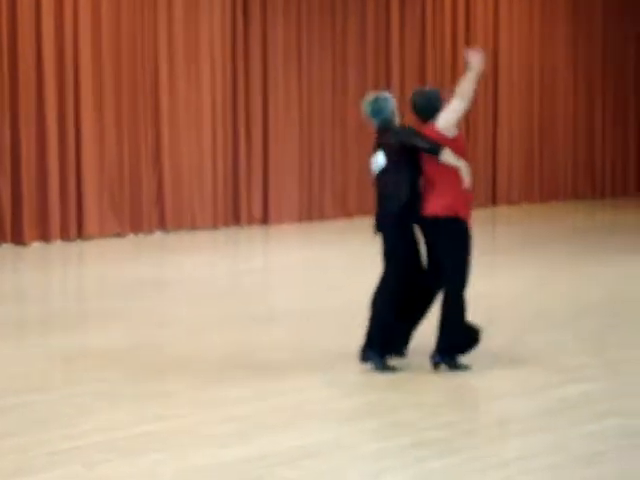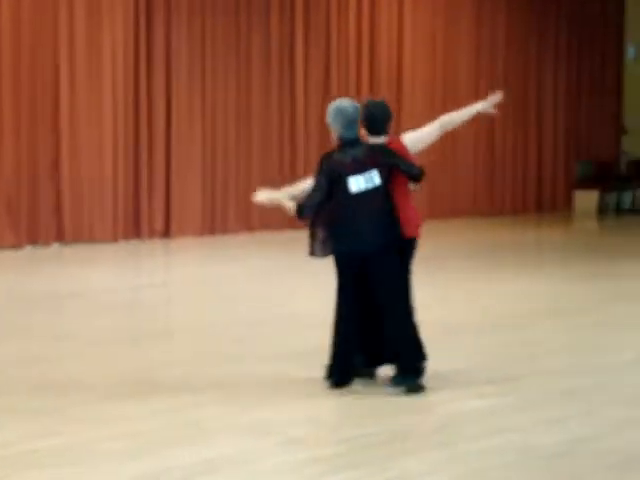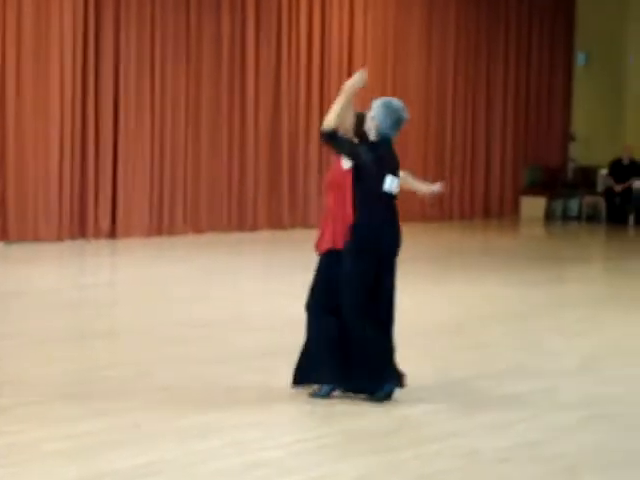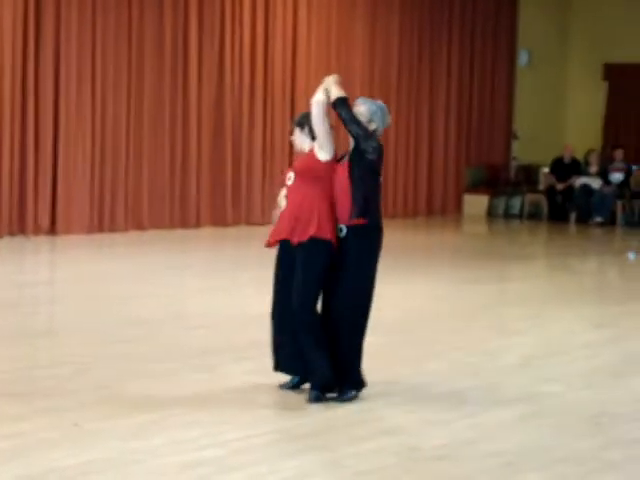
dt=0.4s
person 1, frame 1
left shoulder: (378, 149)
right shoulder: (403, 134)
right elbow: (431, 147)
left hip: (389, 218)
right hip: (399, 218)
left knee: (411, 274)
right knee: (395, 278)
left ankle: (385, 341)
right ankle: (375, 349)
person 1, frame 2
left shoulder: (331, 163)
right shoulder: (379, 152)
left elbow: (310, 209)
right elbow: (417, 174)
left wrist: (289, 203)
right wrist: (390, 183)
left hip: (350, 243)
right hip: (385, 239)
left knee: (348, 304)
right knee: (394, 302)
left ankle: (341, 372)
right ankle: (410, 370)
person 1, frame 3
left shoulder: (369, 153)
right shoulder: (386, 155)
left elbow: (328, 134)
left wrist: (345, 94)
left hip: (367, 238)
right hip: (386, 237)
left knee: (354, 306)
right knee: (378, 307)
left ankle: (381, 377)
right ankle: (378, 376)
person 1, frame 4
left shoulder: (371, 150)
right shoulder: (347, 155)
left elbow: (343, 110)
left wrist: (333, 84)
left hip: (363, 235)
right hip: (342, 235)
left knee: (351, 308)
right knee: (333, 304)
left ankle: (350, 379)
right ankle: (343, 375)
person 2, frame 1
right shoulder: (442, 129)
right elbow: (461, 99)
left hip: (429, 214)
right hip: (449, 214)
left knee: (434, 279)
right knee: (455, 282)
right ankle: (447, 351)
person 2, frame 2
right shoulder: (402, 145)
right elbow: (441, 125)
left wrist: (279, 194)
right wrist: (479, 107)
right hip: (406, 231)
left knee: (367, 294)
left ankle: (369, 361)
person 2, frame 3
left shoulder: (349, 160)
right elbow: (401, 180)
right wrist: (424, 187)
left hip: (340, 243)
right hip: (350, 243)
left knee: (320, 306)
right knee: (334, 306)
left ankle: (331, 375)
person 2, frame 4
left shoulder: (323, 153)
right shoulder: (301, 165)
left elbow: (322, 116)
right elbow: (286, 198)
left wrist: (322, 91)
left hip: (314, 238)
right hip: (292, 238)
left knee: (300, 306)
right knee: (285, 306)
left ankle: (318, 374)
right ankle: (301, 371)
